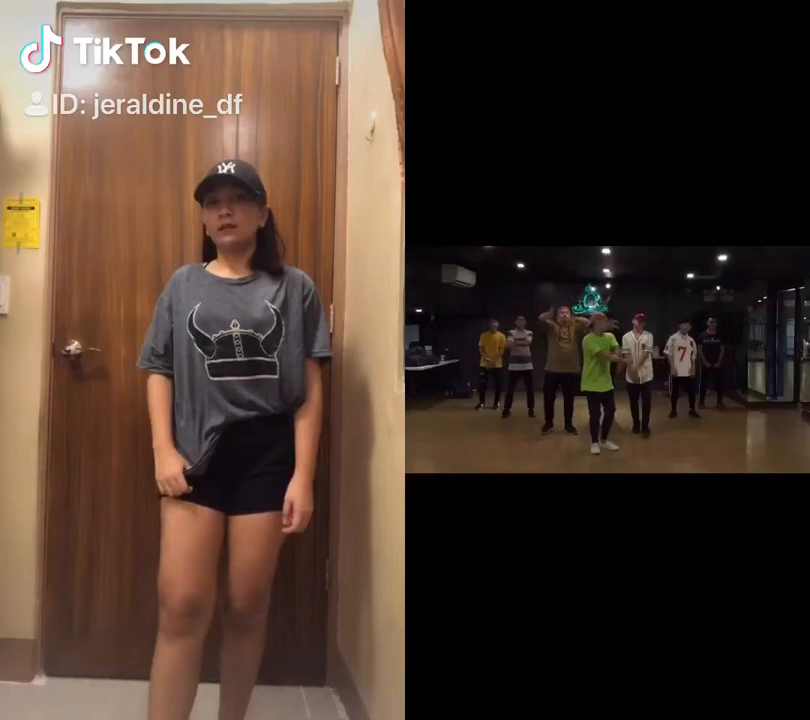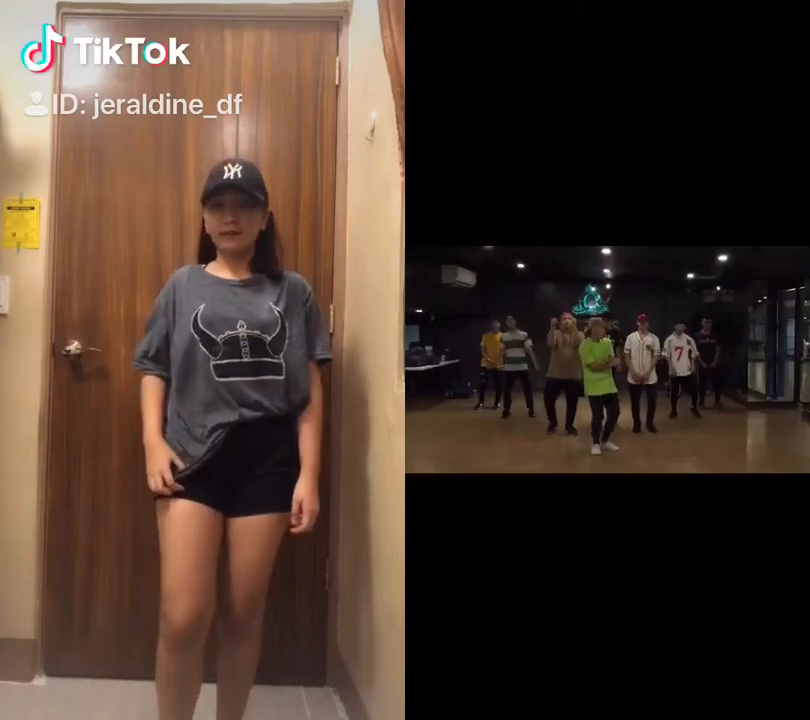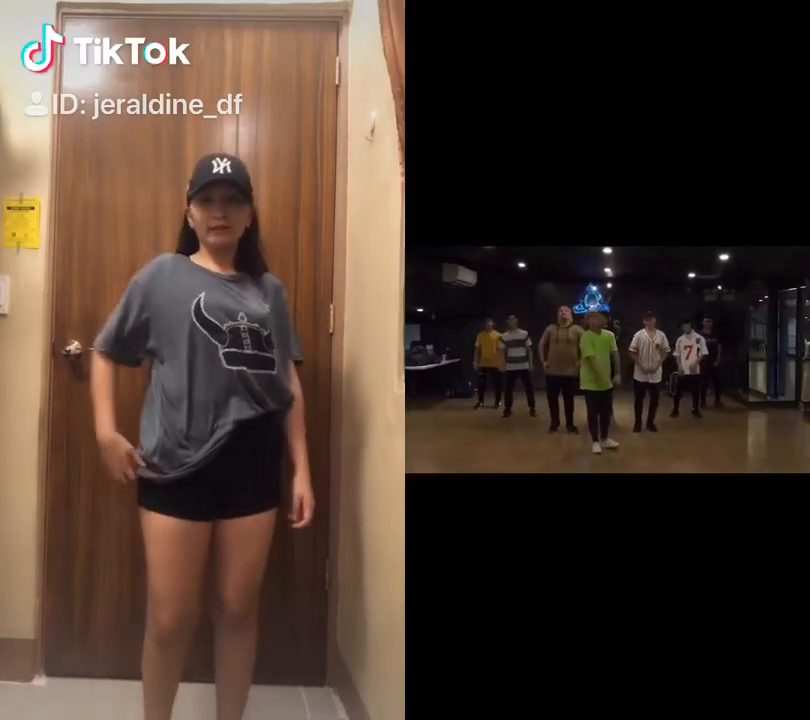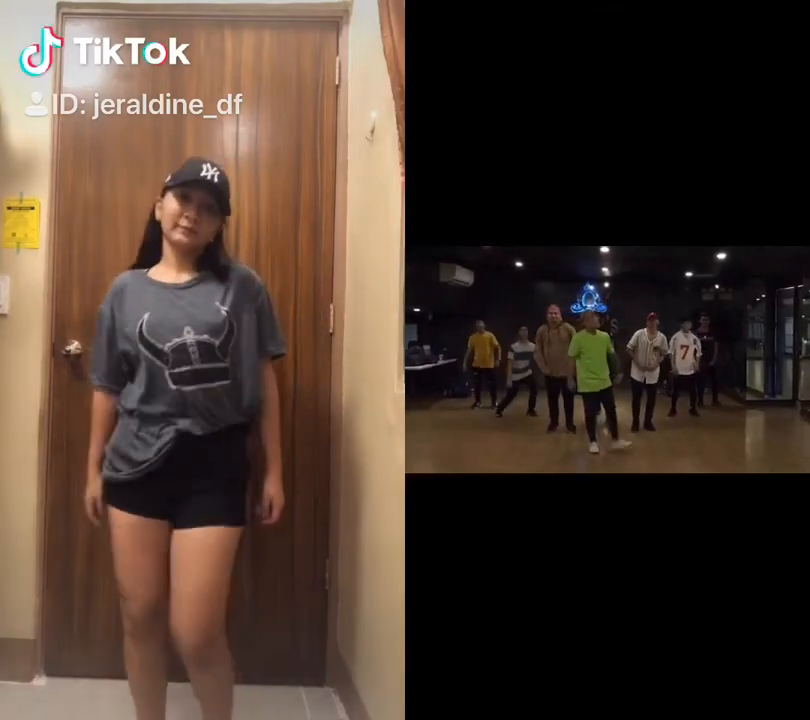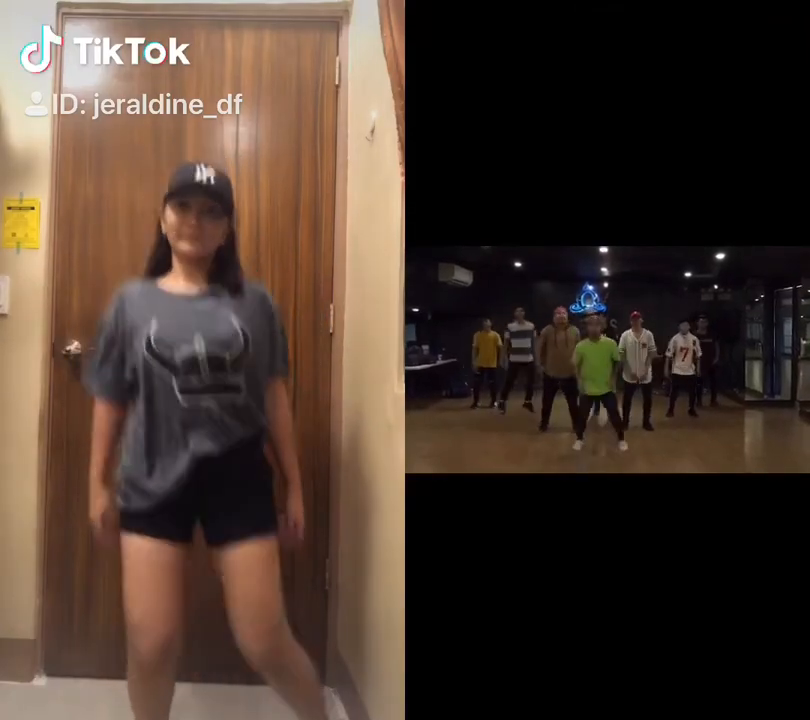
dt=0.5s
person 1, frame 1
left shoulder: (295, 288)
right shoulder: (183, 285)
left elbow: (310, 387)
right elbow: (159, 372)
left wrist: (303, 475)
right wrist: (163, 450)
left hip: (267, 457)
right hip: (196, 455)
left knee: (247, 607)
right knee: (181, 606)
person 1, frame 2
left shoulder: (293, 291)
right shoulder: (183, 285)
left elbow: (310, 390)
right elbow: (153, 370)
left wrist: (309, 474)
right wrist: (153, 442)
left hip: (267, 460)
right hip: (193, 456)
left knee: (244, 611)
right knee: (183, 617)
person 1, frame 3
left shoulder: (269, 291)
right shoulder: (165, 274)
left elbow: (289, 385)
right elbow: (107, 354)
left wrist: (302, 471)
right wrist: (106, 431)
left hip: (254, 459)
right hip: (178, 461)
left knee: (238, 609)
right knee: (169, 619)
person 1, frame 4
left shoulder: (241, 286)
right shoulder: (126, 290)
left elbow: (264, 382)
right elbow: (108, 388)
left wrist: (274, 470)
right wrist: (94, 469)
left hip: (215, 467)
right hip: (138, 466)
left knee: (195, 631)
right knee: (140, 616)
person 1, frame 5
left shoulder: (252, 302)
right shoulder: (133, 300)
left elbow: (276, 398)
right elbow: (110, 398)
left wrist: (294, 486)
right wrist: (98, 482)
left hip: (238, 479)
right hip: (154, 483)
left knee: (266, 645)
right knee: (150, 645)
